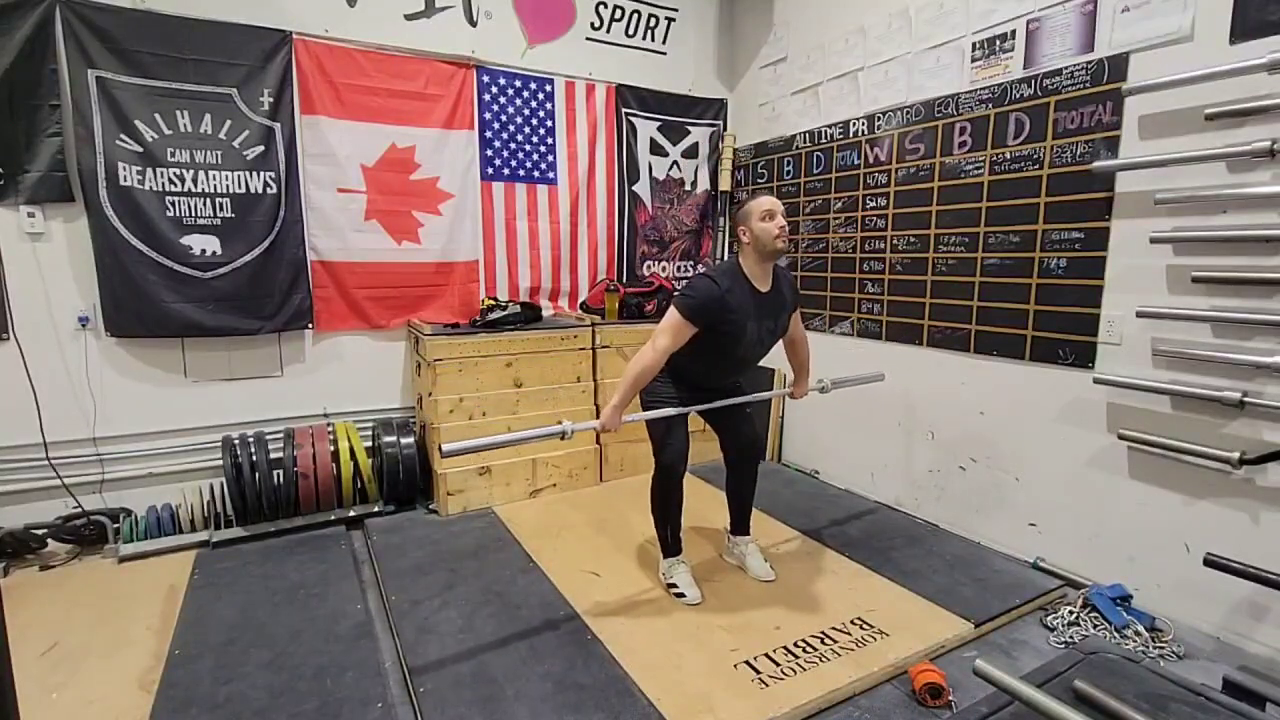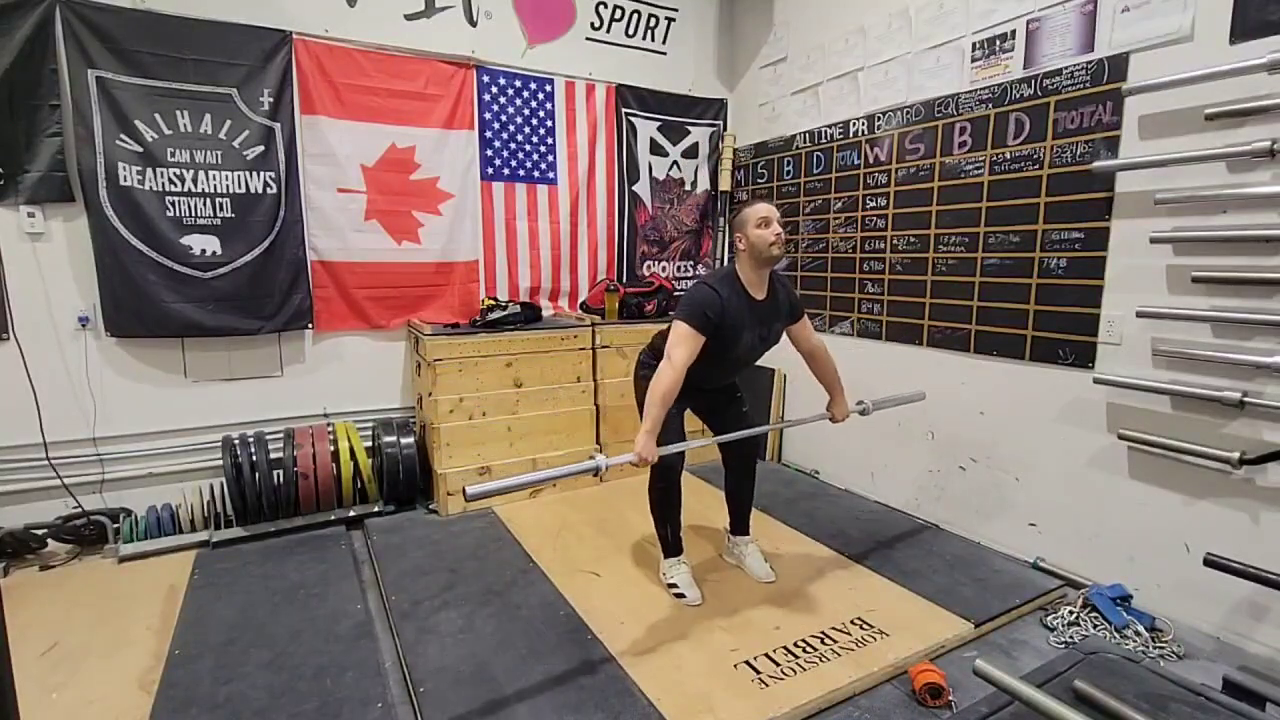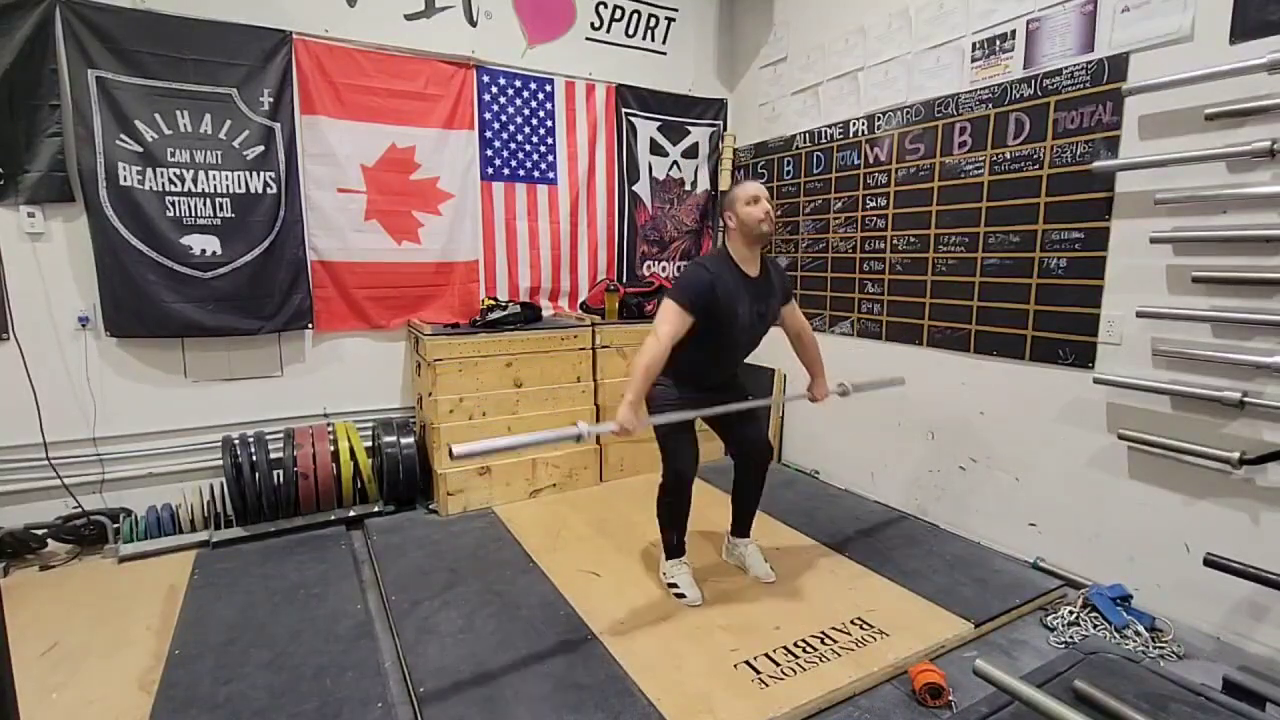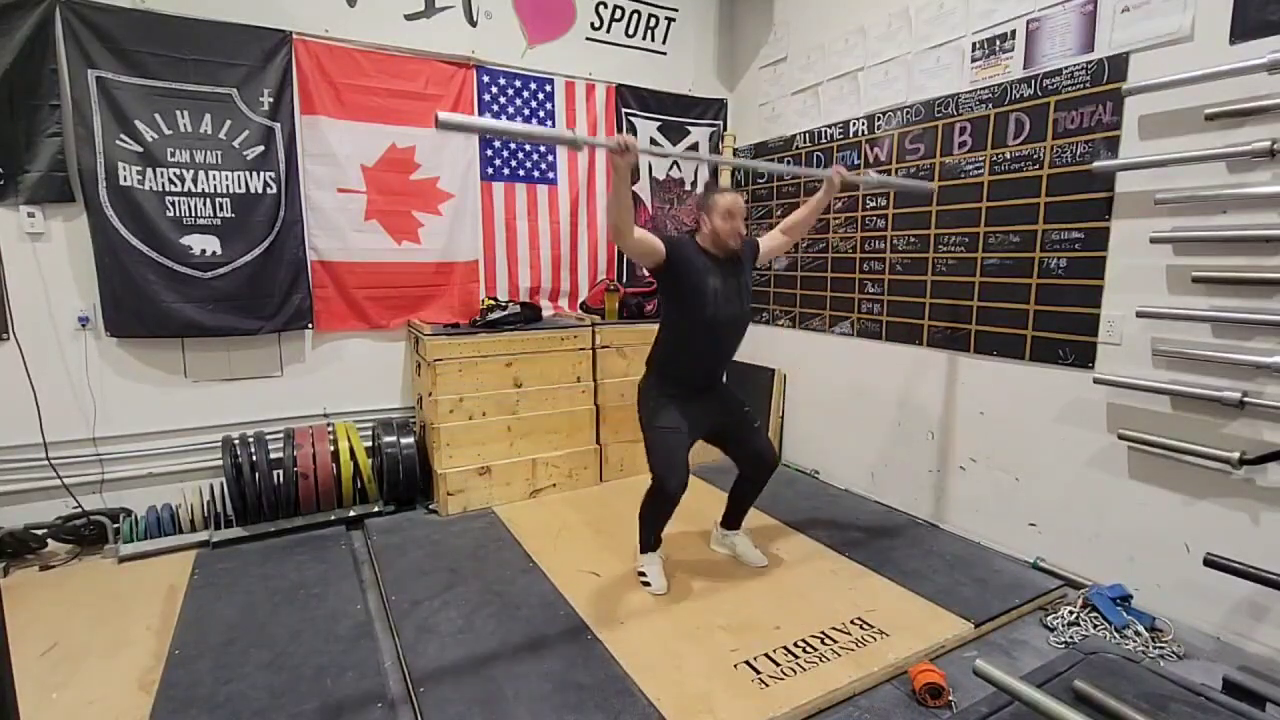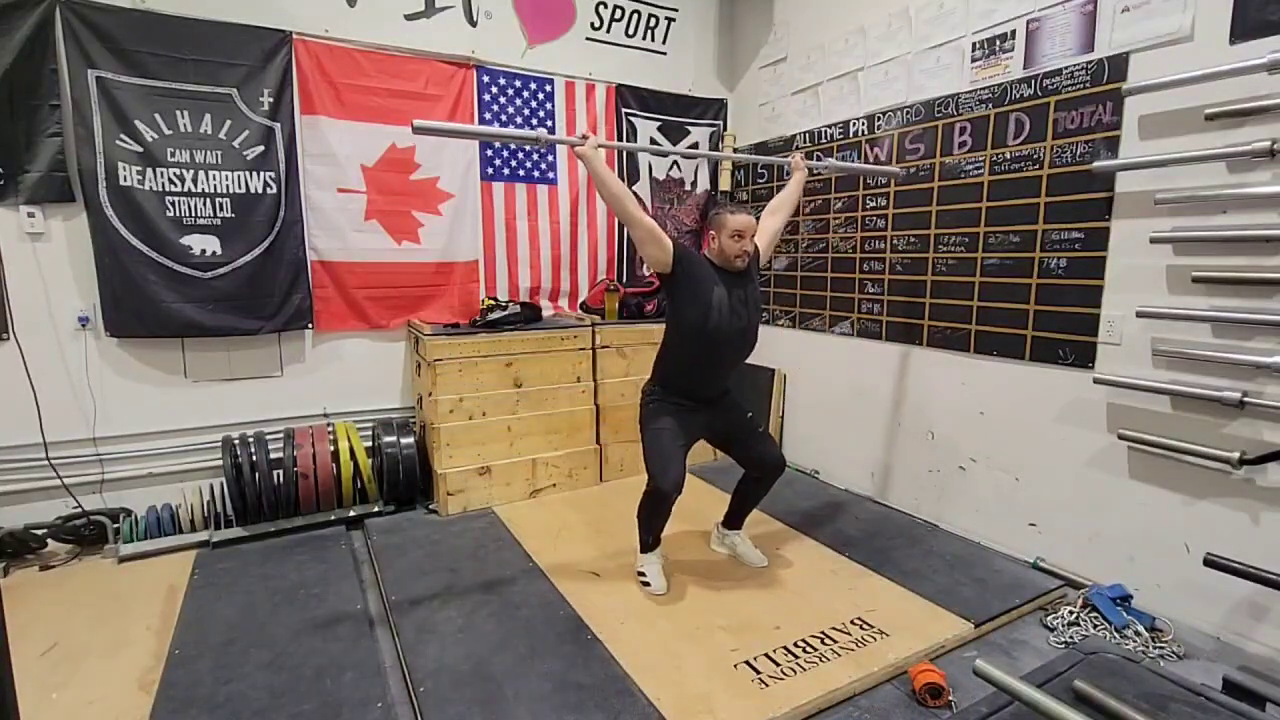
dt=0.4s
person 1, frame 1
left shoulder: (784, 286)
right shoulder: (713, 289)
left elbow: (795, 336)
right elbow: (659, 346)
left wrist: (802, 379)
right wrist: (616, 406)
left hip: (723, 381)
right hip: (670, 380)
left knee: (748, 449)
right knee: (672, 463)
left ankle: (739, 541)
right ankle: (671, 560)
person 1, frame 2
left shoulder: (782, 294)
right shoulder: (711, 295)
left elbow: (813, 347)
right elbow: (674, 364)
left wrist: (837, 398)
right wrist: (647, 436)
left hip: (717, 380)
right hip: (663, 376)
left knee: (744, 449)
right knee: (668, 462)
left ankle: (738, 541)
right ankle: (672, 560)
person 1, frame 3
left shoulder: (775, 275)
right shoulder: (705, 276)
left elbow: (801, 331)
right elbow: (661, 337)
left wrist: (818, 378)
right wrist: (631, 406)
left hip: (726, 377)
right hip: (678, 380)
left knee: (756, 452)
right knee: (681, 466)
left ankle: (739, 541)
right ankle: (674, 561)
person 1, frame 4
left shoulder: (746, 253)
right shoulder: (679, 259)
left elbow: (793, 226)
right elbow: (624, 233)
left wrist: (829, 189)
right wrist: (622, 169)
left hip: (714, 392)
right hip: (667, 396)
left knee: (763, 458)
right knee: (671, 481)
left ankle: (727, 532)
right ankle: (649, 554)
person 1, frame 5
left shoulder: (750, 266)
right shoulder: (684, 268)
left elbow: (776, 215)
right elbow: (634, 215)
left wrist: (799, 174)
right wrist: (590, 158)
left hip: (720, 400)
right hip: (669, 403)
left knee: (769, 462)
right knee: (666, 483)
left ankle: (728, 532)
right ankle: (648, 553)
